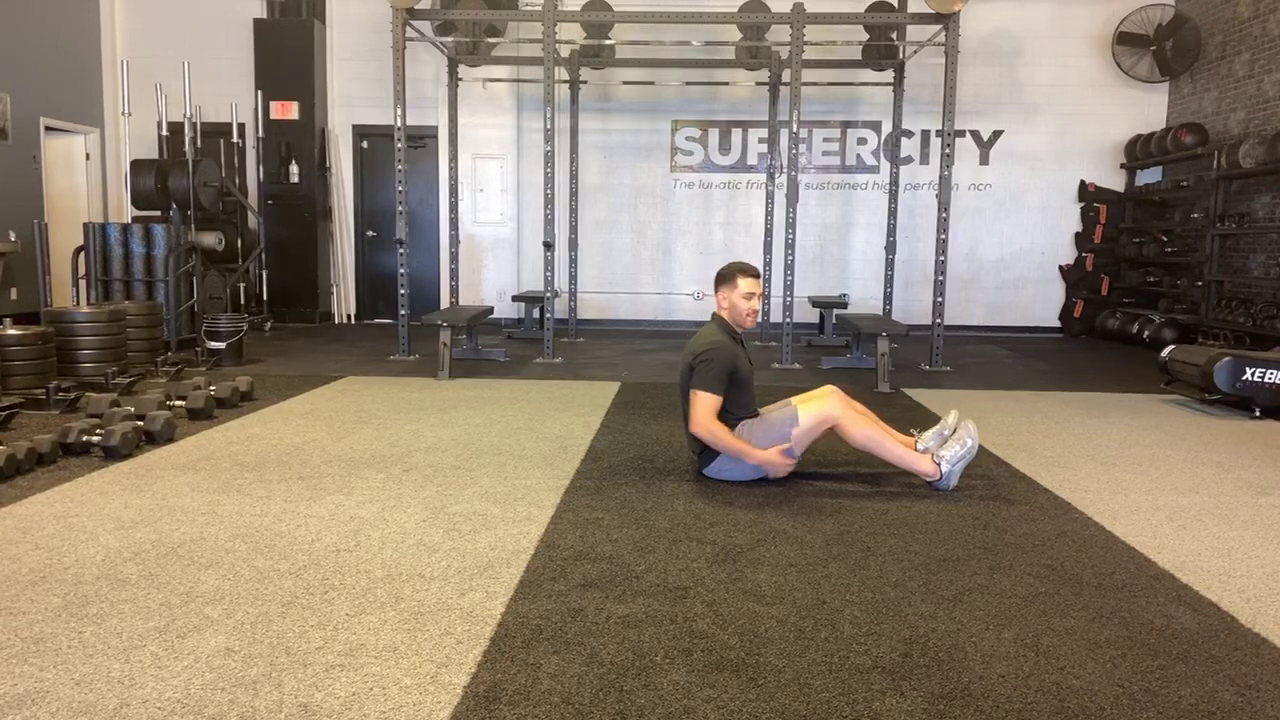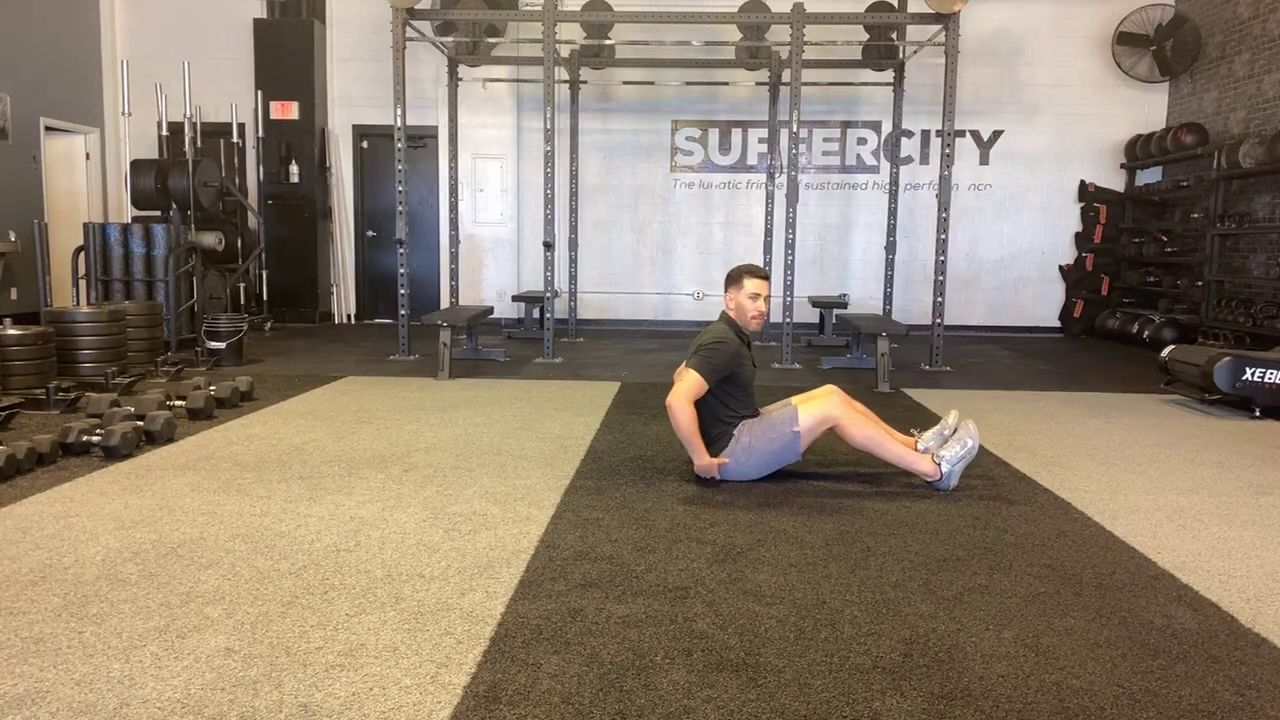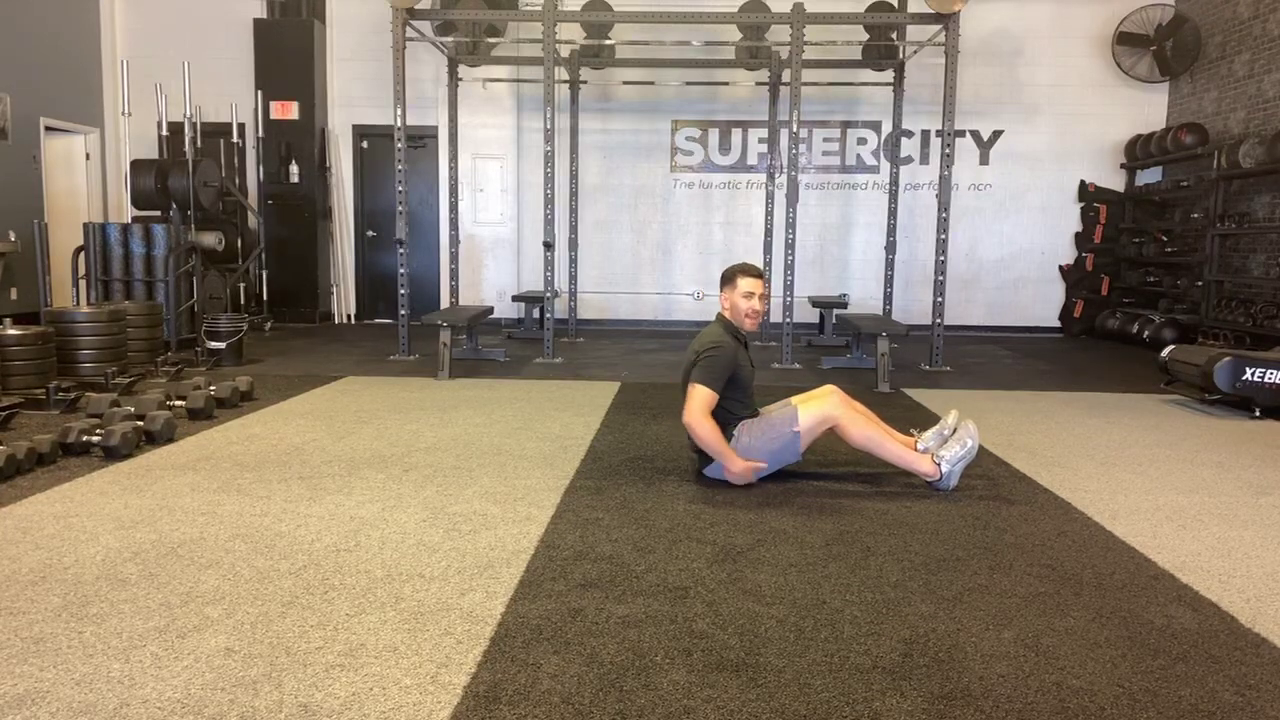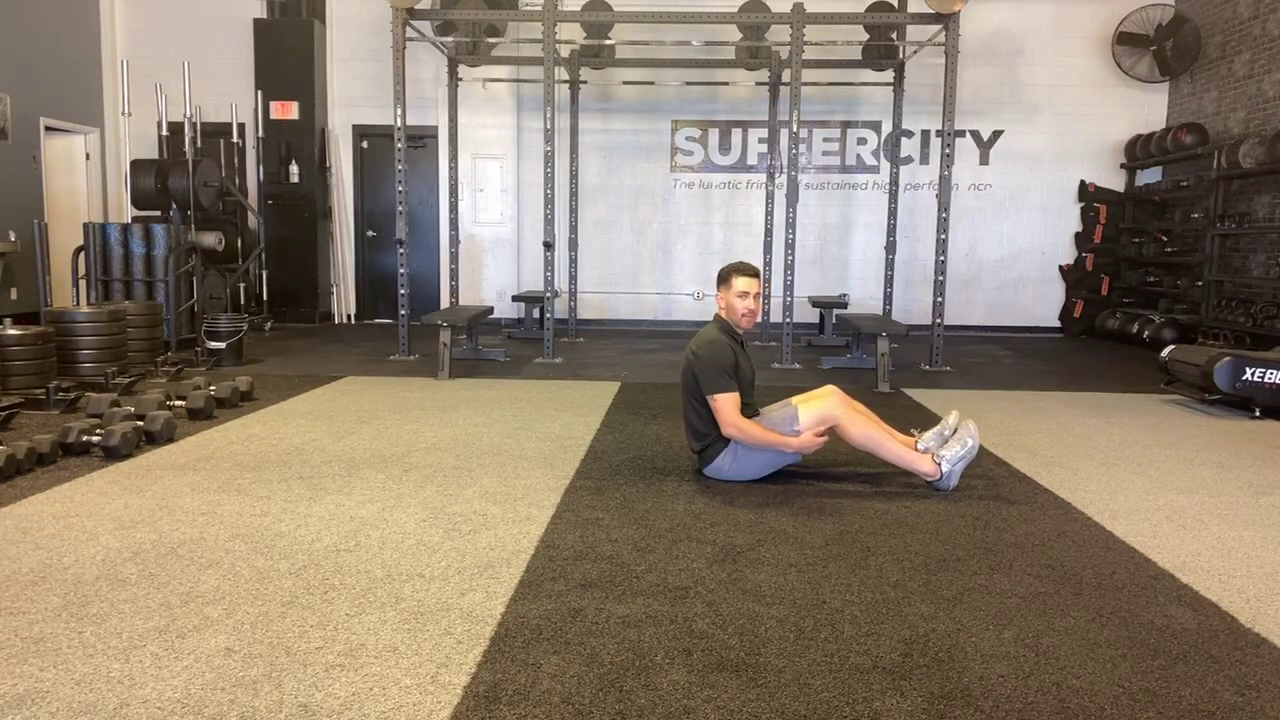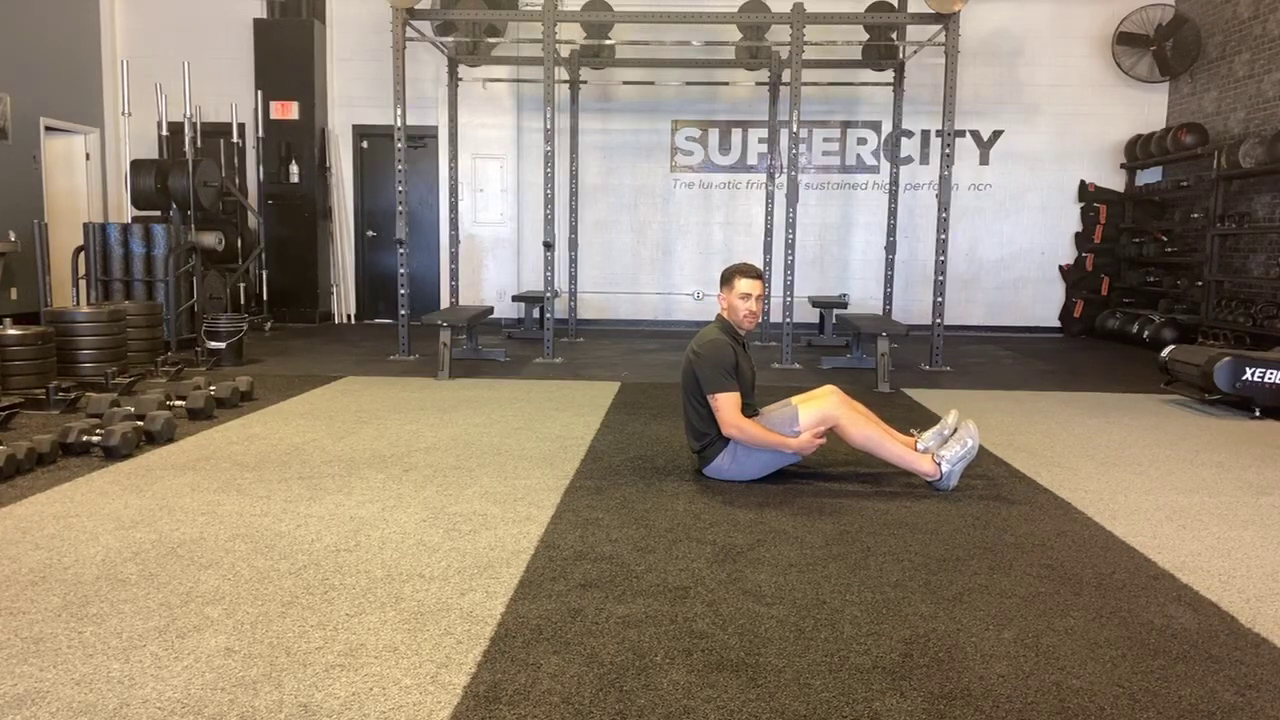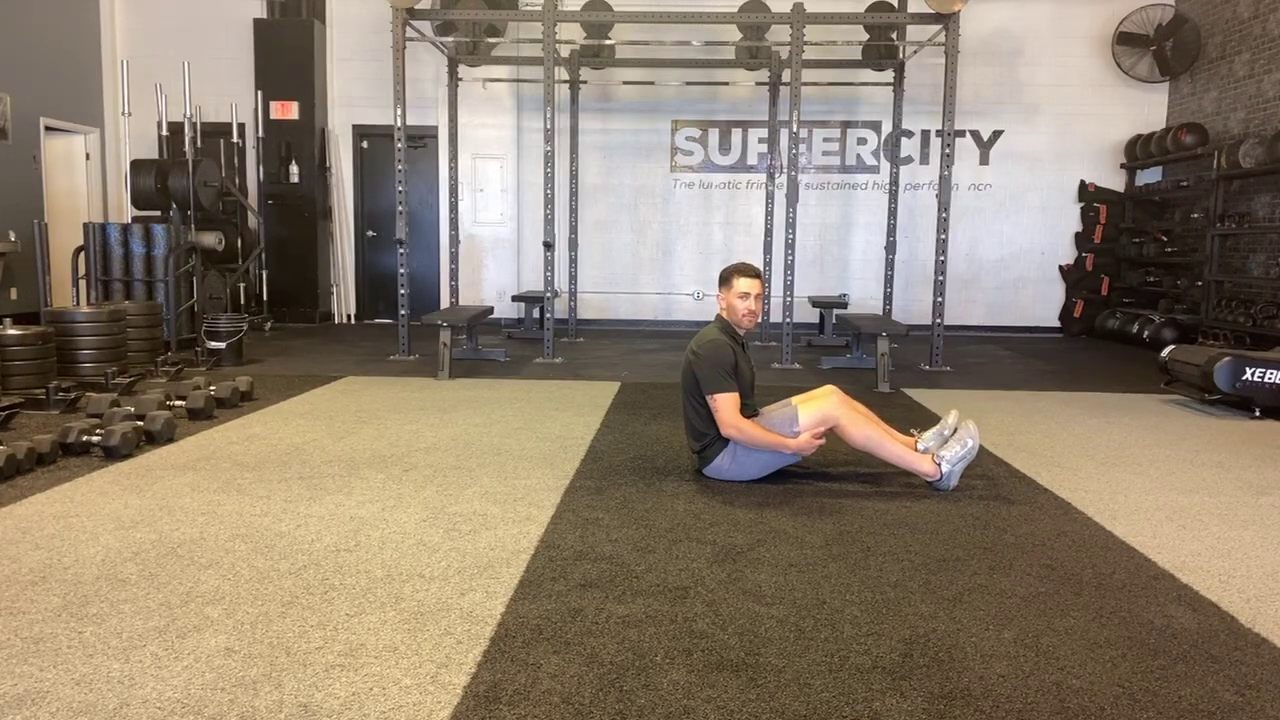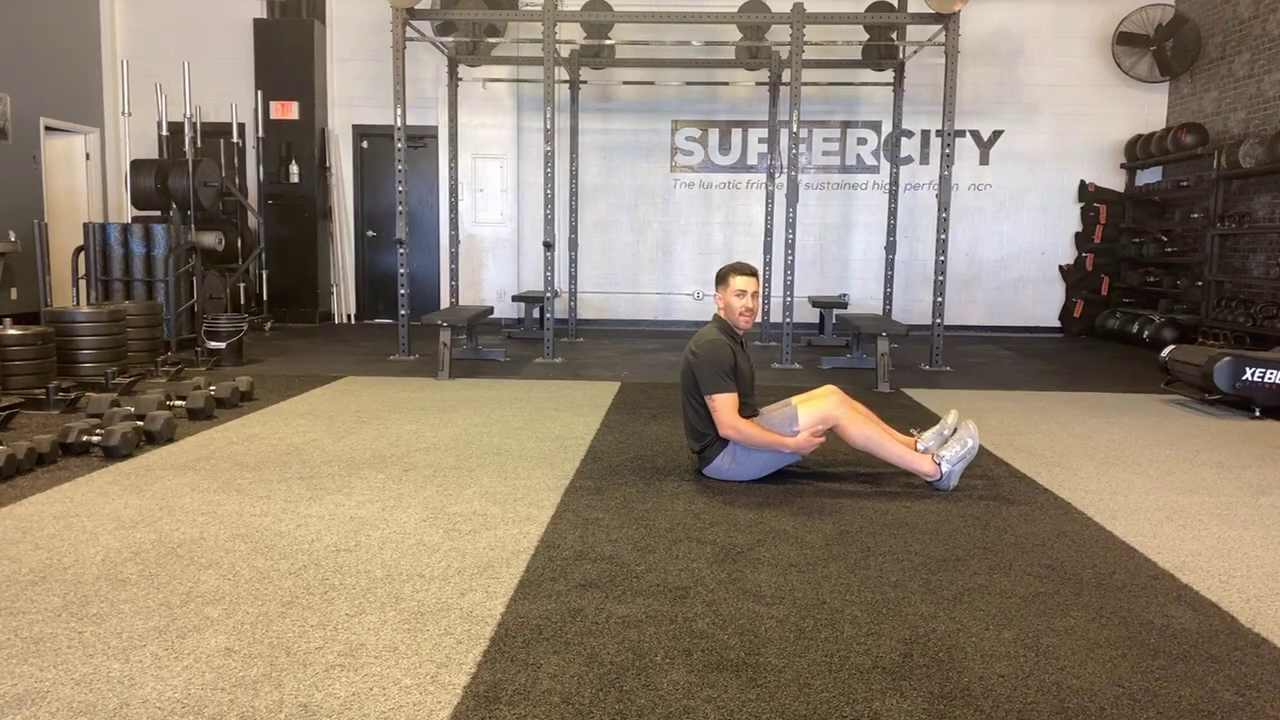
dt=0.4s
person 1, frame 1
left shoulder: (723, 337)
right shoulder: (716, 347)
right elbow: (701, 424)
left wrist: (764, 443)
right wrist: (759, 458)
left hip: (739, 432)
right hip: (726, 456)
left knee: (831, 393)
right knee: (832, 408)
left ankle: (915, 446)
right ankle: (932, 469)
person 1, frame 2
left shoulder: (728, 335)
right shoulder: (723, 344)
left elbow: (680, 377)
right elbow: (677, 401)
right wrist: (702, 459)
left hip: (738, 432)
right hip: (729, 450)
left knee: (830, 393)
right knee: (833, 407)
left ankle: (914, 445)
right ankle: (933, 469)
person 1, frame 3
left shoulder: (727, 337)
right shoulder: (720, 347)
left elbow: (708, 395)
right elbow: (694, 417)
right wrist: (733, 464)
left hip: (739, 432)
right hip: (731, 448)
left knee: (830, 393)
right knee: (832, 407)
left ankle: (916, 446)
right ankle: (933, 469)
person 1, frame 4
left shoulder: (728, 339)
right shoulder: (714, 347)
right elbow: (731, 426)
right wrist: (794, 444)
left hip: (736, 439)
right hip: (725, 454)
left knee: (831, 394)
right knee: (832, 408)
left ankle: (915, 445)
right ankle: (932, 469)
person 1, frame 5
left shoulder: (730, 339)
right shoulder: (716, 347)
right elbow: (731, 426)
left wrist: (798, 431)
right wrist: (793, 445)
left hip: (737, 440)
right hip: (726, 454)
left knee: (830, 394)
right knee: (833, 407)
left ankle: (916, 445)
right ankle: (932, 468)
person 1, frame 6
left shoulder: (730, 339)
right shoulder: (715, 347)
right elbow: (730, 426)
left wrist: (797, 432)
right wrist: (792, 446)
left hip: (738, 440)
right hip: (726, 454)
left knee: (830, 393)
right knee: (832, 408)
left ankle: (915, 445)
right ankle: (932, 469)
person 1, frame 7
left shoulder: (728, 339)
right shoulder: (714, 347)
right elbow: (728, 426)
left wrist: (790, 436)
right wrist: (792, 444)
left hip: (738, 440)
right hip: (725, 454)
left knee: (831, 394)
right knee: (832, 408)
left ankle: (915, 446)
right ankle: (933, 469)
